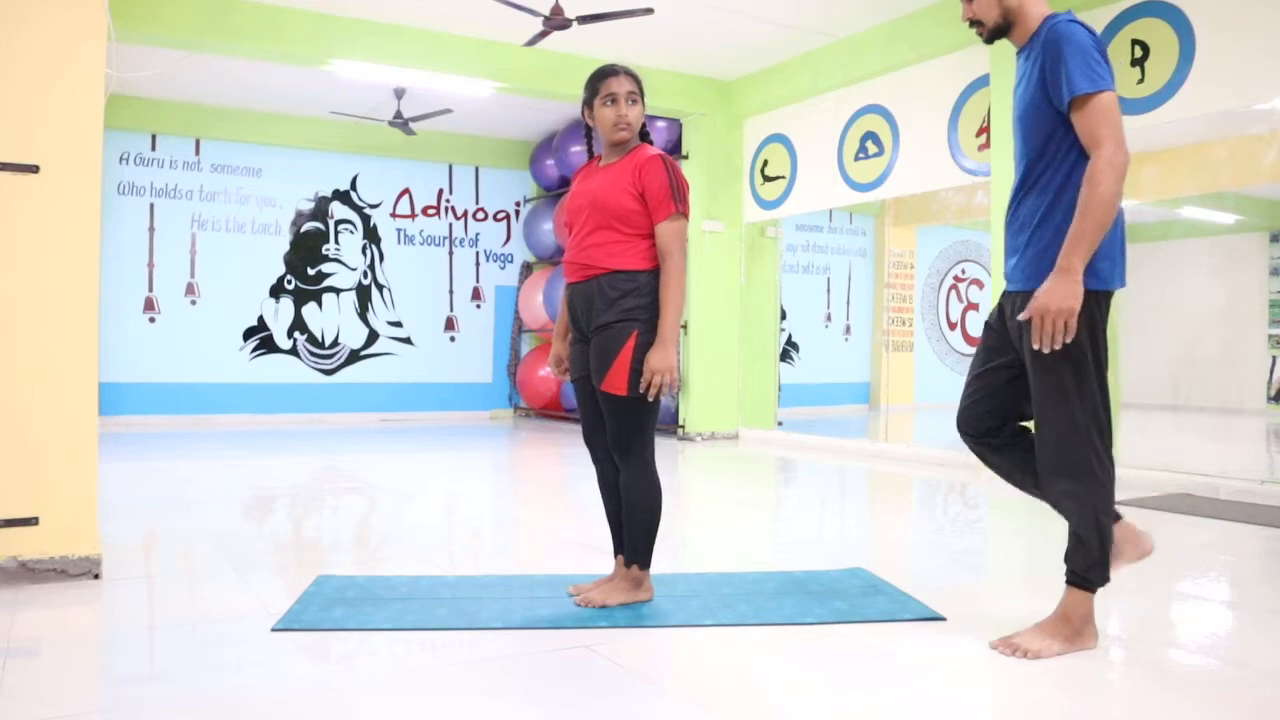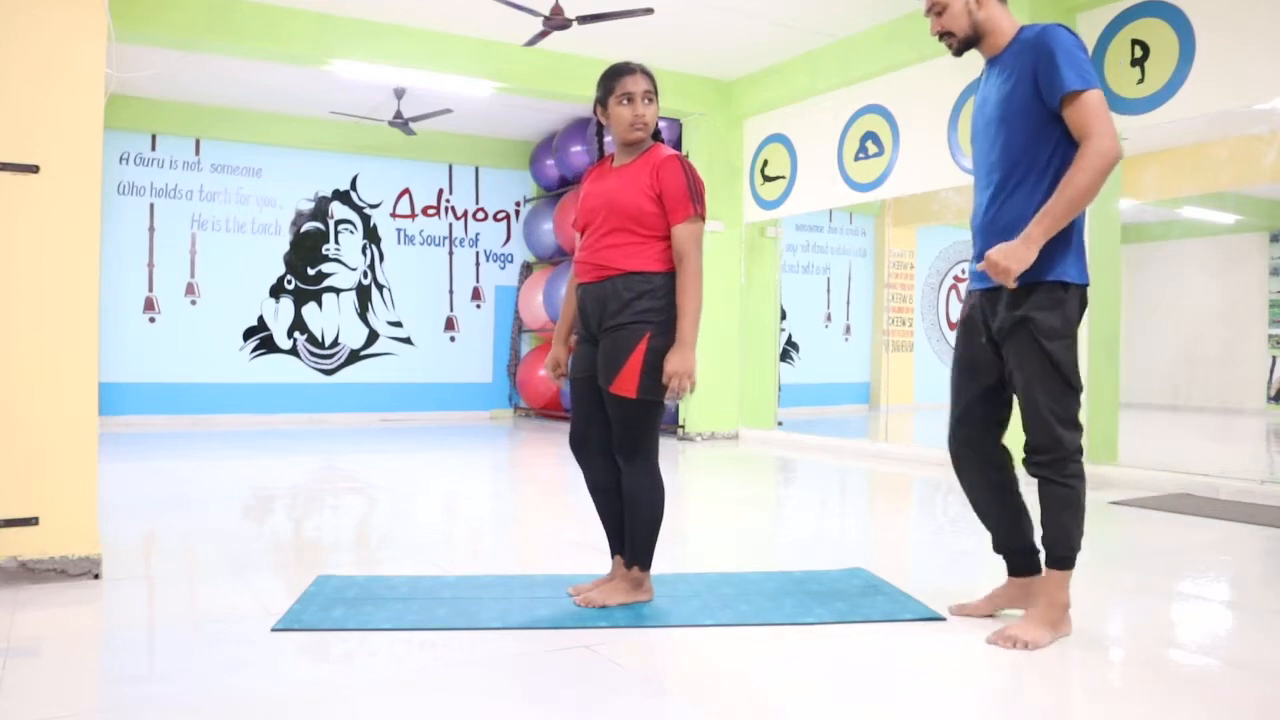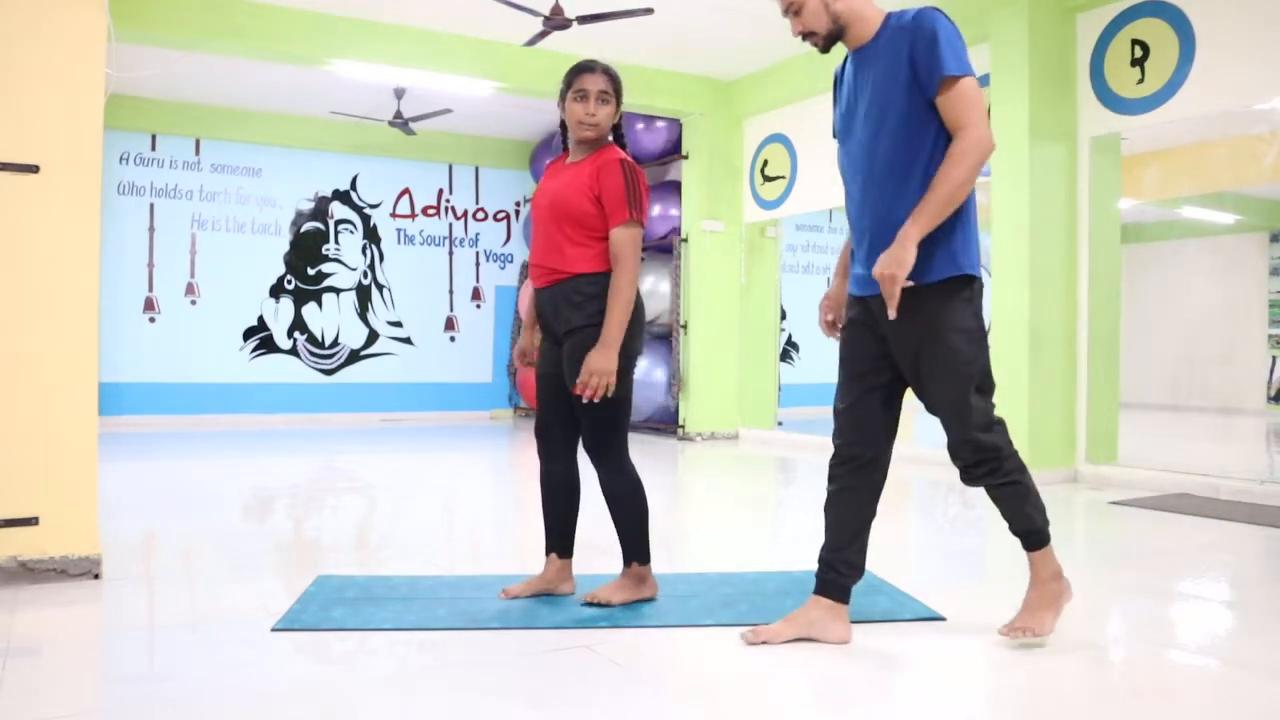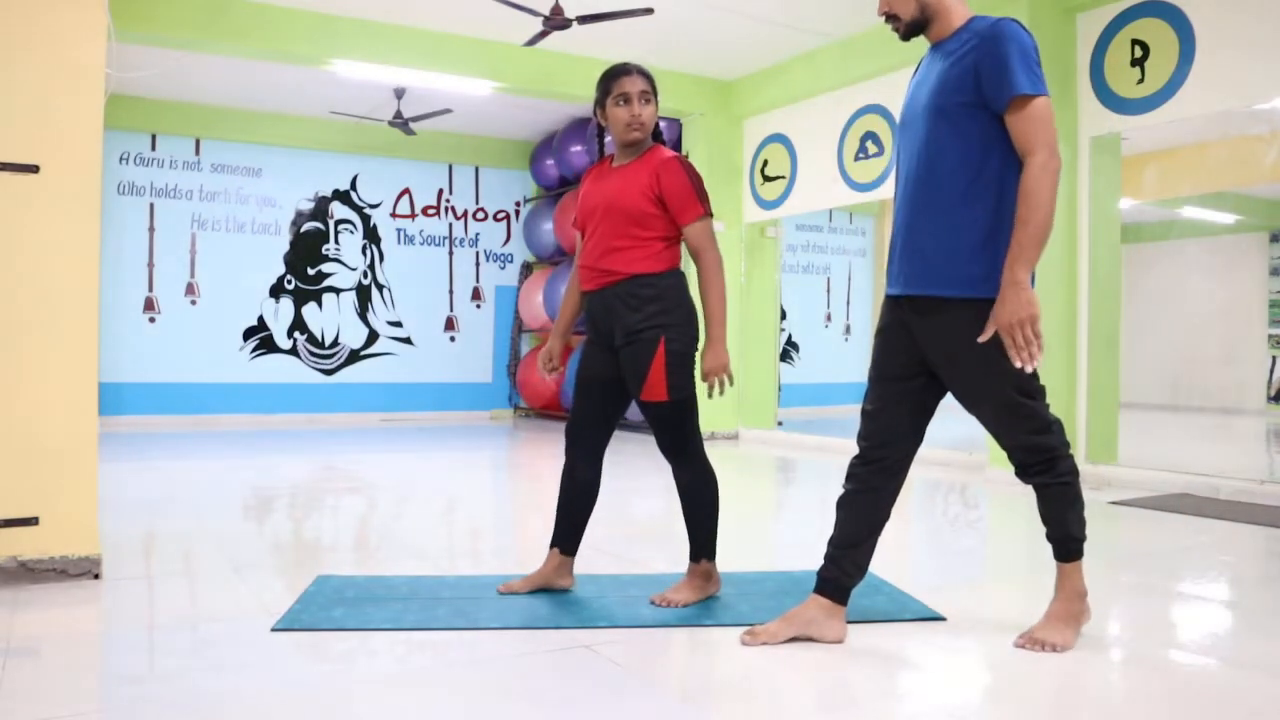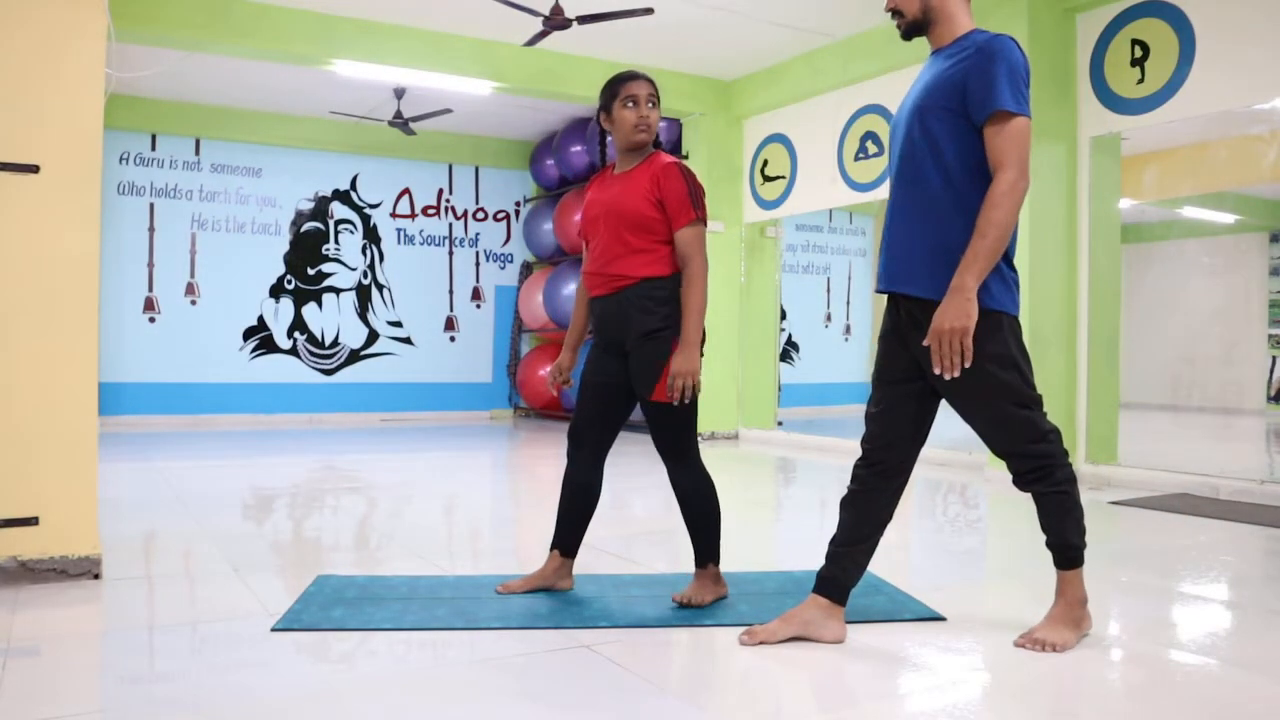
dt=1s
person 1, frame 1
right shoulder: (1031, 56)
left elbow: (1110, 155)
left wrist: (1067, 273)
left hip: (1065, 286)
right hip: (1026, 285)
left knee: (1069, 442)
right knee: (981, 421)
left ankle: (1078, 614)
right ankle: (1108, 530)
person 1, frame 2
right shoulder: (988, 80)
left elbow: (1102, 145)
left wrist: (1029, 242)
left hip: (1043, 286)
right hip: (987, 287)
left knee: (1050, 440)
right knee: (969, 437)
left ankle: (1054, 601)
right ankle: (1022, 575)
person 1, frame 3
right shoulder: (846, 74)
left elbow: (976, 138)
left wrist: (907, 241)
right wrist: (842, 279)
left hip: (937, 282)
right hip: (872, 291)
left knee: (973, 435)
right knee: (855, 448)
left ankle: (1046, 574)
right ankle: (829, 604)
person 1, frame 4
right shoulder: (929, 64)
left elbow: (1042, 160)
left wrist: (1016, 281)
left hip: (975, 298)
right hip: (909, 298)
left knee: (1036, 446)
right knee: (877, 452)
left ankle: (1071, 593)
right ankle: (827, 603)
person 1, frame 5
left shoulder: (991, 54)
right shoulder: (933, 70)
left elbow: (1010, 179)
left wrist: (962, 290)
left hip: (968, 306)
right hip: (908, 304)
left knee: (1031, 451)
right knee: (880, 457)
left ankle: (1072, 599)
right ankle: (826, 604)
person 2, frame 1
left shoulder: (654, 166)
right shoulder: (583, 177)
left elbow: (672, 260)
left wrist: (666, 342)
right wrist: (561, 335)
left hip: (630, 312)
right hip: (588, 318)
left knee: (631, 450)
right knee: (601, 448)
left ankle: (637, 578)
right ankle: (621, 567)
person 2, frame 2
left shoulder: (670, 168)
right shoulder: (593, 178)
left elbow: (689, 262)
left wrist: (684, 345)
right wrist: (561, 337)
left hip: (642, 312)
right hip: (595, 317)
left knee: (634, 450)
right knee: (587, 445)
left ankle: (637, 579)
right ankle: (621, 564)
person 2, frame 3
left shoulder: (618, 169)
right shoulder: (556, 170)
left elbow: (626, 265)
left wrist: (610, 348)
right wrist: (531, 329)
left hip: (598, 315)
right hip: (558, 318)
left knee: (606, 447)
right knee: (552, 445)
left ankle: (638, 574)
right ankle: (557, 569)
person 2, frame 4
left shoulder: (669, 168)
right shoulder: (593, 179)
left elbow: (707, 255)
left wrist: (715, 341)
right wrist: (558, 334)
left hip: (655, 316)
right hip: (603, 323)
left knee: (680, 445)
right knee: (582, 441)
left ankle: (703, 571)
right ankle: (558, 564)
person 2, frame 5
left shoulder: (671, 174)
right shoulder: (597, 187)
left elbow: (694, 263)
left wrist: (689, 347)
right wrist: (570, 347)
left hip: (659, 322)
right hip: (611, 330)
left knee: (678, 451)
right knee: (584, 445)
left ankle: (709, 575)
right ankle: (558, 565)
